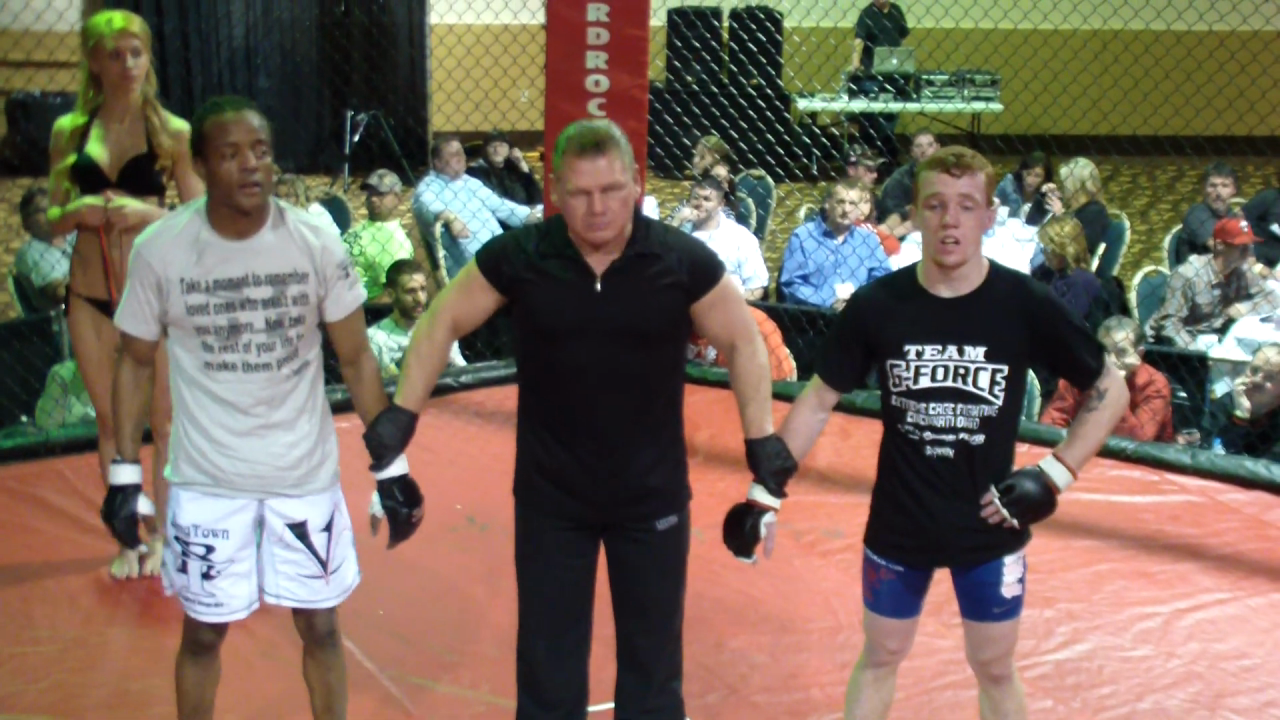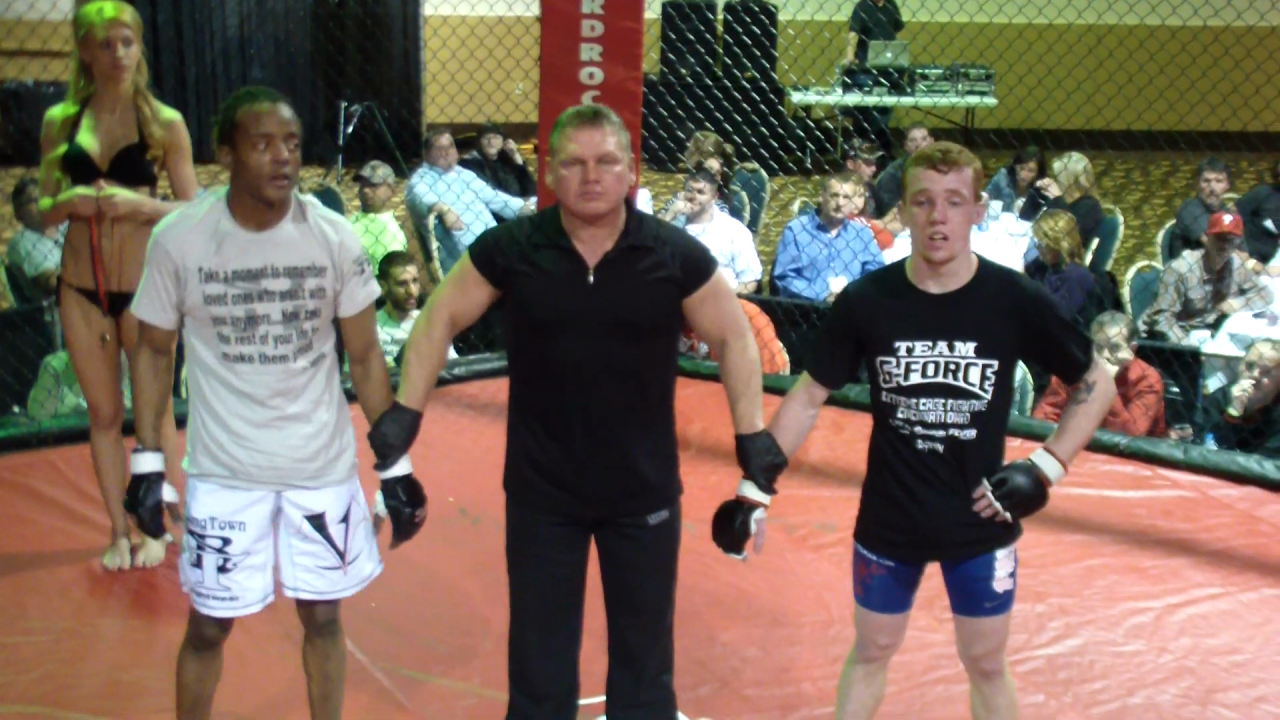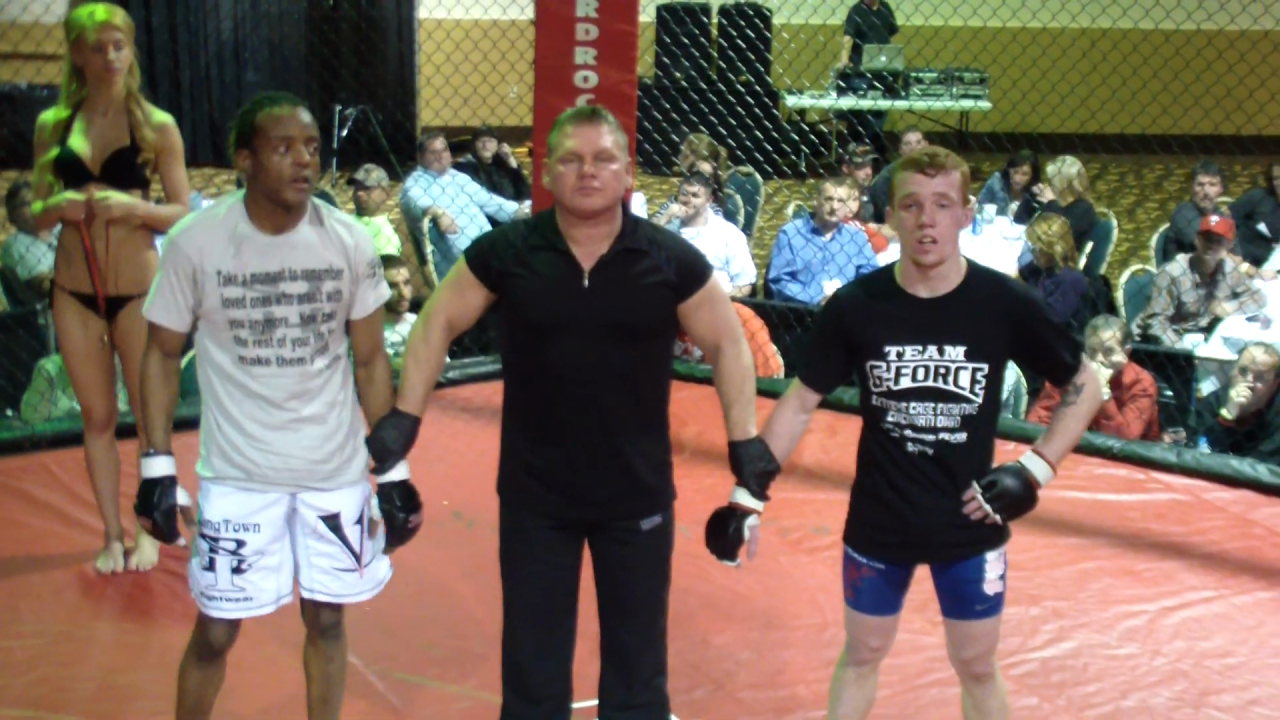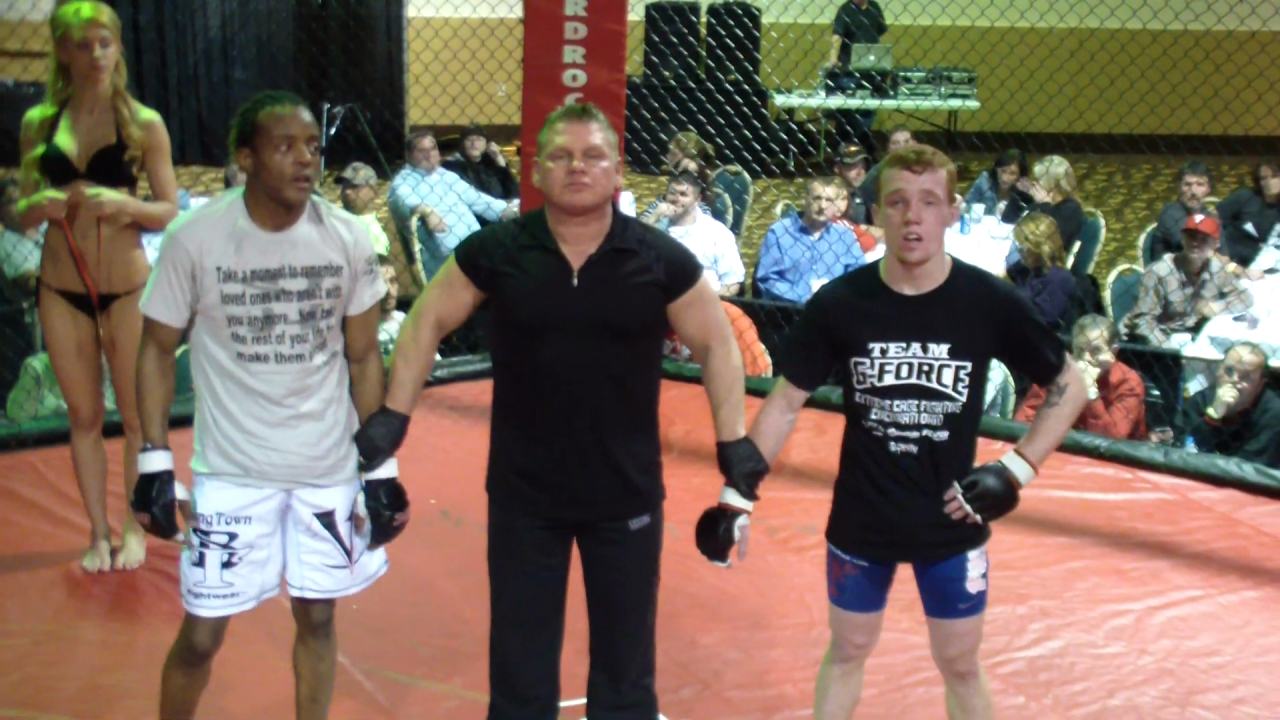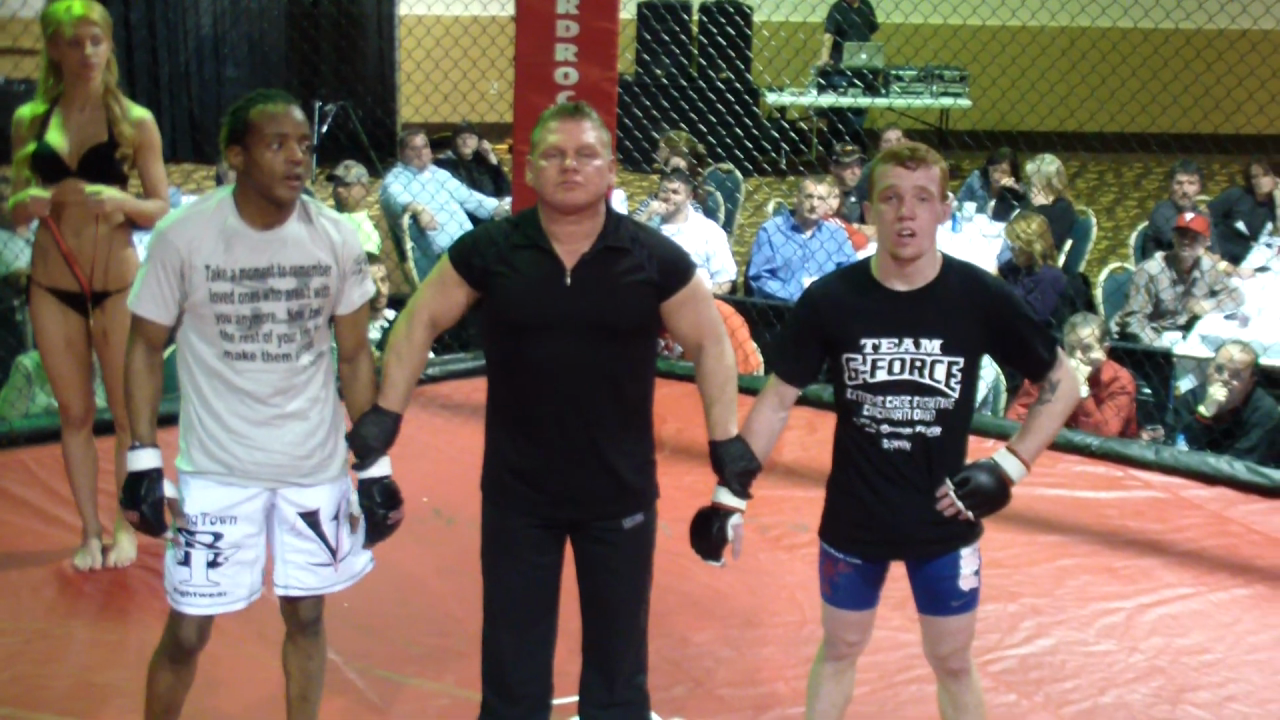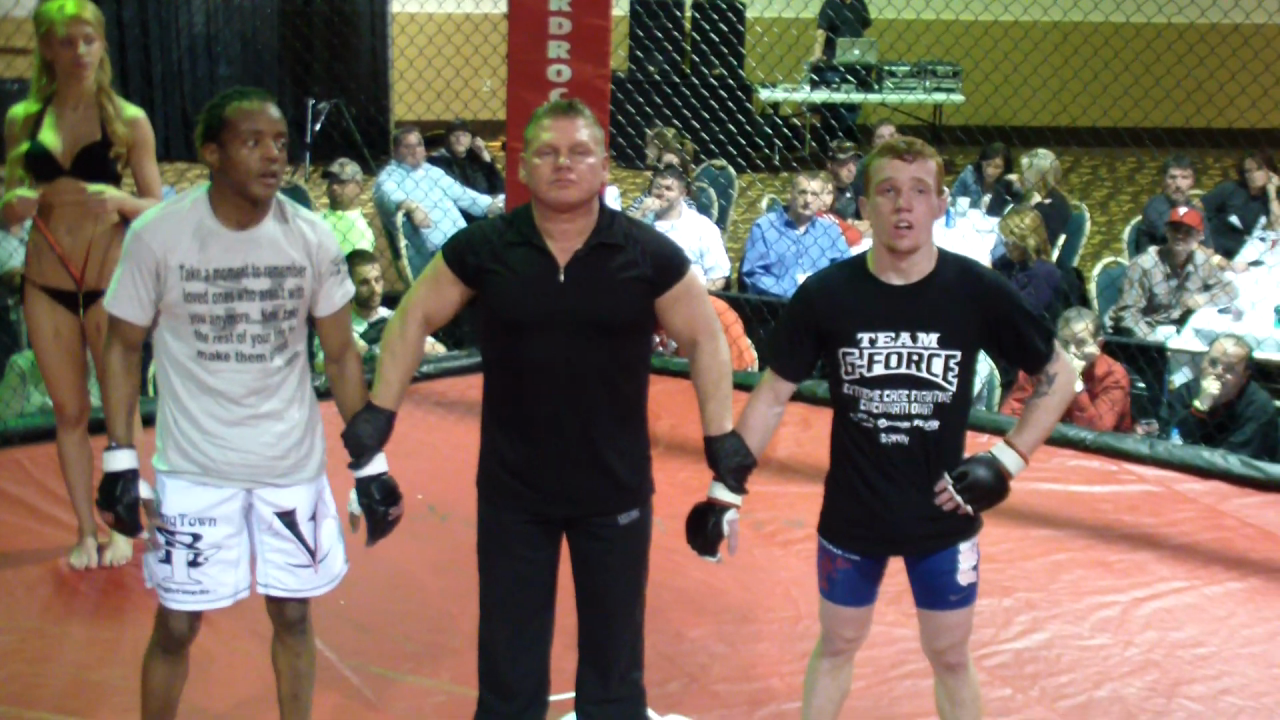
dt=0.2s
person 1, frame 1
left shoulder: (317, 242)
right shoulder: (158, 249)
left elbow: (356, 358)
right elbow: (135, 362)
left wrist: (391, 464)
right wrist: (124, 473)
left hip: (306, 473)
right hip: (206, 478)
left knee: (320, 625)
right knee: (203, 631)
person 1, frame 2
left shoulder: (335, 237)
right shoulder: (177, 238)
left elbow: (364, 356)
right elbow: (153, 351)
left wrist: (395, 464)
right wrist: (146, 463)
left hip: (323, 465)
right hip: (223, 470)
left knee: (322, 616)
right knee: (209, 624)
person 1, frame 3
left shoulder: (349, 240)
right shoulder: (194, 241)
left elbow: (370, 361)
right elbow: (161, 355)
left wrist: (394, 468)
right wrist: (157, 467)
left hip: (335, 469)
right hip: (238, 473)
left knee: (327, 619)
right knee: (215, 632)
person 1, frame 4
left shoulder: (348, 238)
right shoulder: (193, 238)
left elbow: (365, 357)
right elbow: (158, 350)
left wrist: (381, 467)
right wrist: (154, 463)
left hip: (328, 467)
right hip: (231, 468)
left knee: (317, 618)
right knee: (201, 635)
person 1, frame 5
left shoulder: (336, 237)
right shoulder: (181, 236)
left elbow: (355, 356)
right elbow: (145, 348)
left wrist: (375, 466)
right wrist: (143, 461)
left hip: (315, 466)
right hip: (215, 468)
left knee: (305, 617)
right knee: (187, 633)
person 1, frame 6
left shoulder: (312, 238)
right shoulder: (156, 235)
left elbow: (341, 355)
right elbow: (122, 348)
left wrist: (369, 463)
right wrist: (119, 460)
left hip: (291, 465)
right hip: (193, 468)
left knee: (292, 615)
right knee: (175, 627)
person 2, frame 1
left shoulder: (684, 260)
right shoulder: (517, 256)
left elbow: (742, 343)
right elbow: (441, 323)
left wrist: (761, 440)
right wrist: (402, 414)
left hip: (653, 492)
right hip: (550, 493)
left knee: (653, 650)
right knee: (549, 653)
person 2, frame 2
left shoulder: (677, 255)
right shoulder: (509, 248)
left elbow: (734, 339)
right elbow: (439, 321)
left wrist: (752, 436)
right wrist: (405, 413)
left hip: (645, 488)
right hip: (541, 488)
left knee: (644, 642)
right knee: (540, 647)
person 2, frame 3
left shoulder: (672, 260)
right shoulder: (504, 252)
left elbow: (727, 345)
right elbow: (436, 325)
left wrist: (745, 443)
right wrist: (403, 418)
left hip: (638, 493)
right hip: (533, 493)
left knee: (637, 648)
right knee: (533, 651)
person 2, frame 4
left shoulder: (662, 259)
right shoulder: (493, 251)
left elbow: (716, 345)
right elbow: (426, 324)
left wrist: (733, 443)
right wrist: (392, 417)
left hip: (628, 492)
right hip: (522, 492)
left knee: (625, 648)
right knee: (520, 650)
person 2, frame 5
left shoulder: (656, 258)
right shoulder: (487, 250)
left elbow: (710, 344)
right elbow: (419, 323)
left wrist: (726, 443)
right wrist: (384, 416)
left hip: (621, 490)
right hip: (517, 490)
left knee: (618, 647)
right knee: (513, 650)
person 2, frame 6
left shoulder: (650, 253)
right shoulder: (481, 248)
left elbow: (705, 340)
right elbow: (413, 320)
left wrist: (721, 439)
right wrist: (379, 413)
left hip: (616, 488)
right hip: (512, 488)
left knee: (613, 644)
right knee: (510, 645)
person 3, frame 1
left shoulder: (1026, 304)
right shoulder: (875, 304)
left elbow: (1111, 390)
right elbow: (818, 400)
left wrist: (1053, 475)
right wrist: (766, 493)
left hip: (989, 528)
right hip: (897, 523)
left knee: (994, 668)
right knee: (880, 657)
person 3, frame 2
left shoulder: (1016, 299)
right shoulder: (864, 300)
left elbow: (1096, 383)
right elbow: (809, 397)
left wrist: (1045, 468)
right wrist: (755, 490)
left hip: (980, 521)
right hip: (887, 519)
left knee: (986, 663)
right knee: (871, 651)
person 3, frame 3
left shoulder: (1005, 303)
right shoulder: (854, 305)
left elbow: (1084, 386)
right elbow: (800, 403)
left wrist: (1034, 469)
right wrist: (749, 496)
left hip: (969, 524)
right hip: (877, 521)
left knee: (976, 666)
right knee: (862, 653)
person 3, frame 4
left shoulder: (989, 301)
right shoulder: (838, 302)
left elbow: (1069, 386)
right elbow: (786, 402)
left wrist: (1016, 470)
right wrist: (739, 495)
left hip: (951, 522)
right hip: (859, 519)
left knee: (960, 664)
right knee: (847, 651)
person 3, frame 5
left shoulder: (981, 297)
right shoulder: (829, 299)
left elbow: (1062, 381)
right elbow: (778, 399)
left wrist: (1008, 467)
right wrist: (731, 494)
left hip: (944, 520)
right hip: (852, 517)
left knee: (952, 662)
right knee: (839, 649)
person 3, frame 6
left shoulder: (977, 290)
right shoulder: (825, 294)
left elbow: (1058, 375)
right elbow: (772, 395)
left wrist: (1006, 460)
right wrist: (727, 489)
left hip: (943, 516)
right hip: (851, 513)
left knee: (949, 657)
right knee: (837, 644)
person 4, frame 1
left shoulder: (172, 131)
right shoulder: (68, 130)
right elbow: (52, 220)
left wrist: (146, 213)
right wrist: (75, 212)
right hip: (89, 295)
left knee: (163, 419)
right knee: (110, 421)
left ankle: (164, 533)
right ankle: (127, 537)
person 4, frame 2
left shoulder: (164, 121)
right shoulder: (59, 120)
right elbow: (43, 210)
left wrist: (137, 203)
right wrist: (67, 202)
left hip: (146, 283)
right hip: (81, 286)
left knee: (155, 411)
right knee: (103, 414)
right ankle: (117, 531)
person 4, frame 3
left shoulder: (157, 125)
right shoulder: (52, 124)
left elbow: (184, 213)
right elbow: (36, 215)
left wrist: (131, 206)
right wrist: (57, 207)
left hip: (140, 287)
right hip: (74, 289)
left knee: (150, 414)
right knee: (96, 418)
left ankle: (147, 531)
right ankle: (111, 534)
person 4, frame 4
left shoulder: (143, 122)
right shoulder: (38, 122)
left elbow: (171, 212)
right elbow: (21, 213)
left wrist: (123, 203)
right wrist: (39, 205)
left hip: (126, 285)
right hip: (61, 287)
left knee: (135, 414)
right knee: (83, 416)
left ankle: (134, 529)
right ankle: (98, 533)
person 4, frame 5
left shoulder: (134, 120)
left elbow: (162, 209)
left wrist: (119, 200)
left hip: (117, 282)
right hip: (51, 286)
left knee: (126, 411)
right knee: (74, 414)
left ankle: (125, 526)
right ankle: (89, 530)
person 4, frame 6
left shoulder: (128, 119)
left elbow: (157, 207)
left wrist: (118, 199)
left hip: (111, 280)
right knee: (69, 413)
left ankle: (120, 525)
right ankle: (84, 529)
